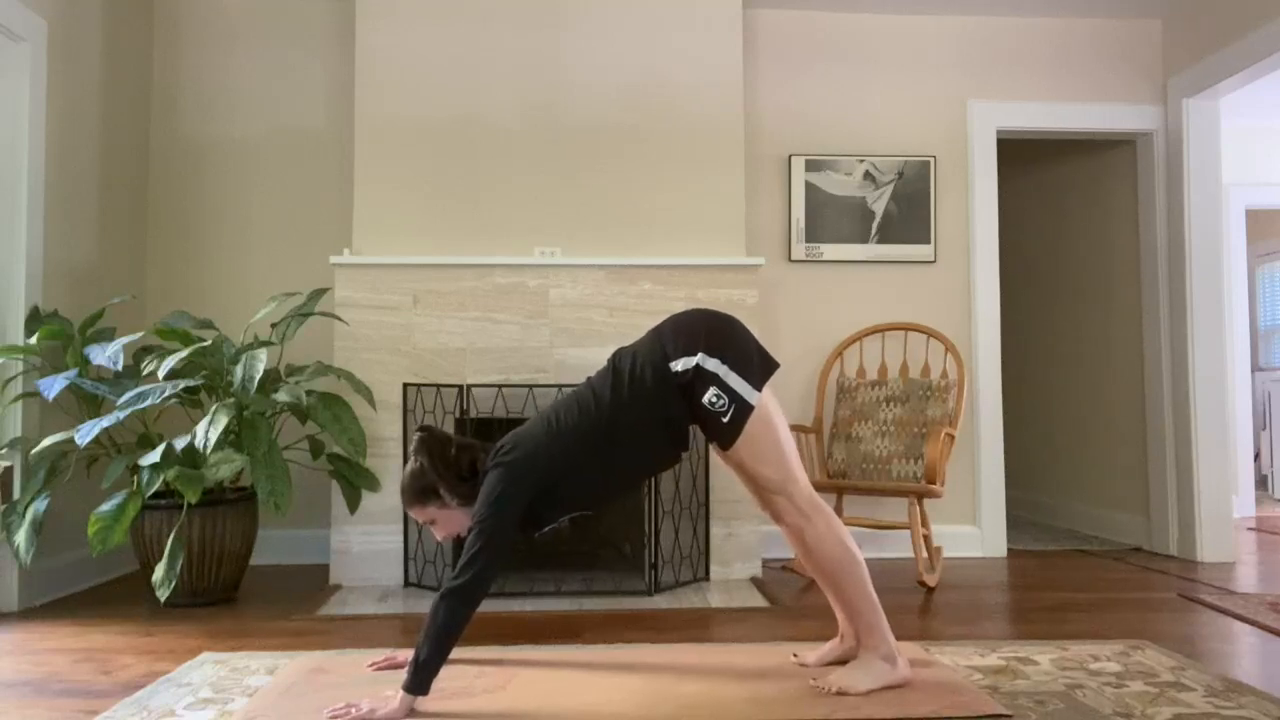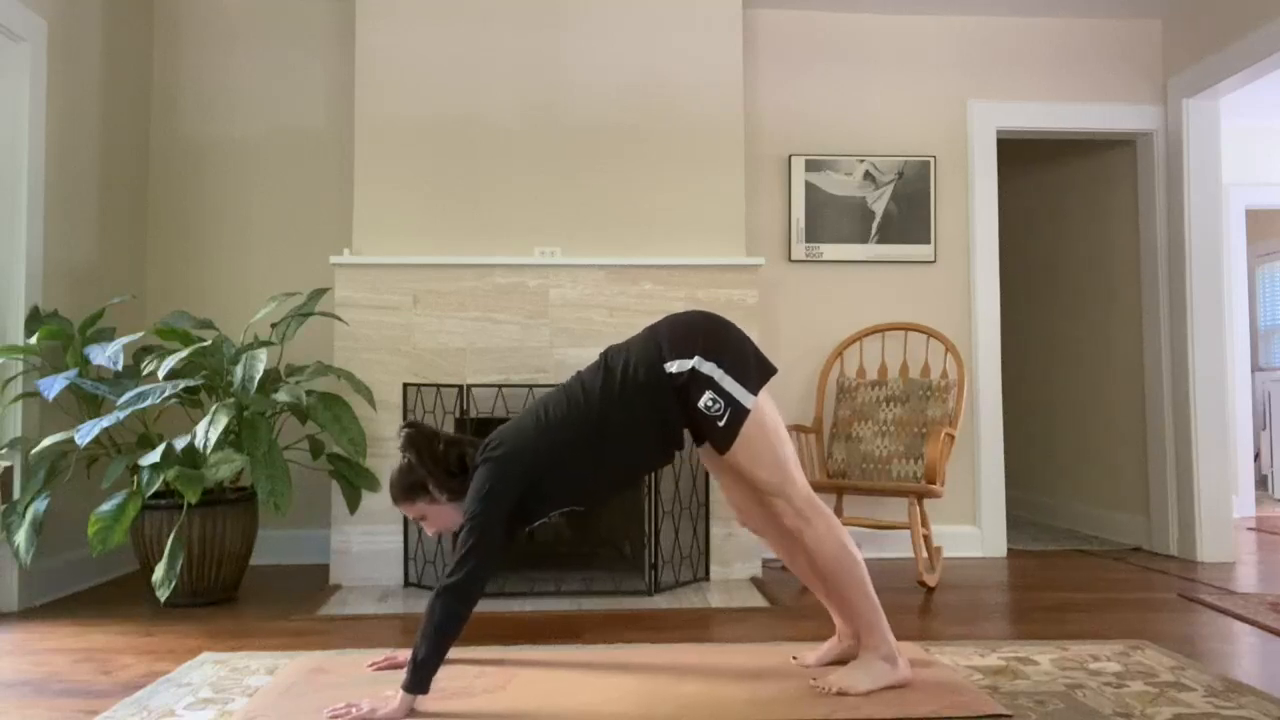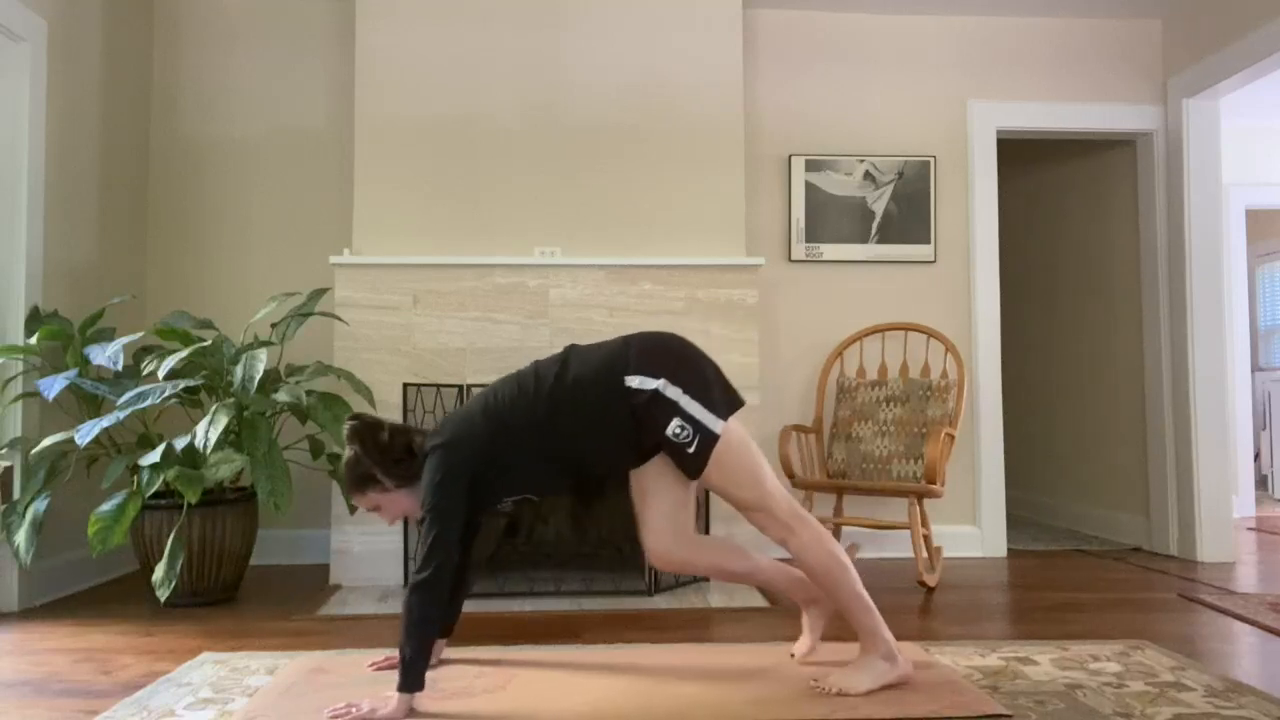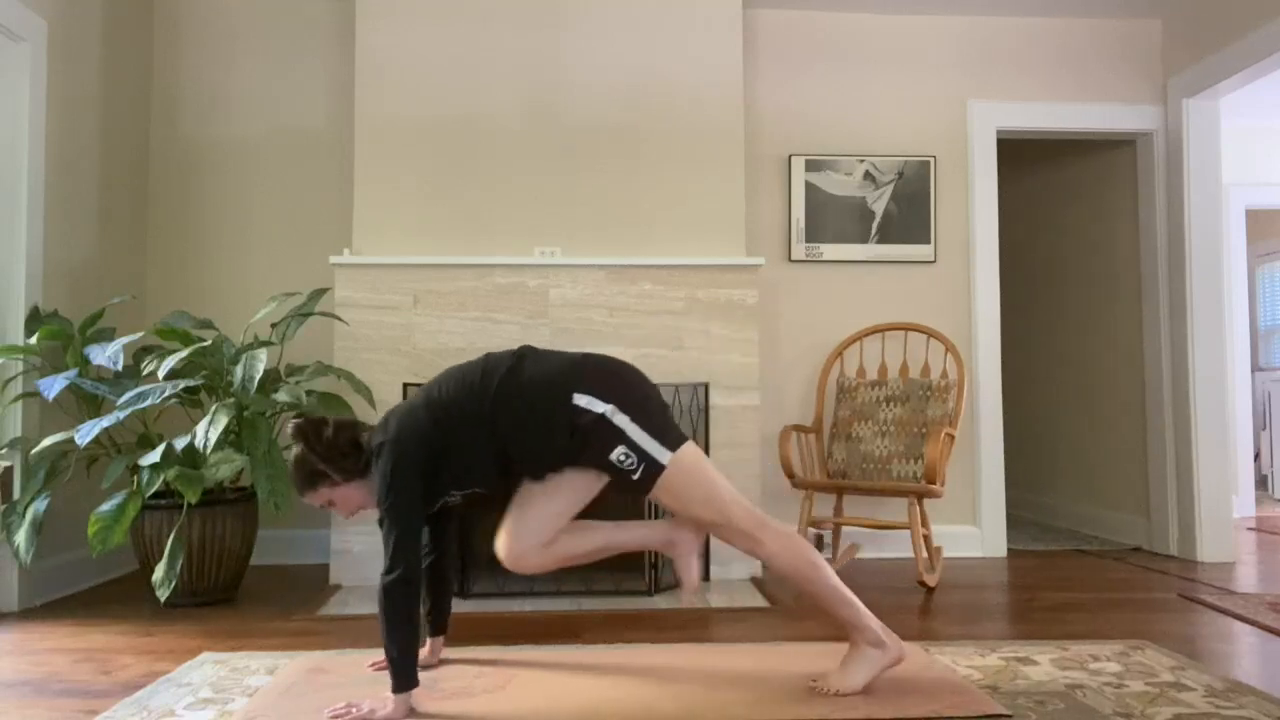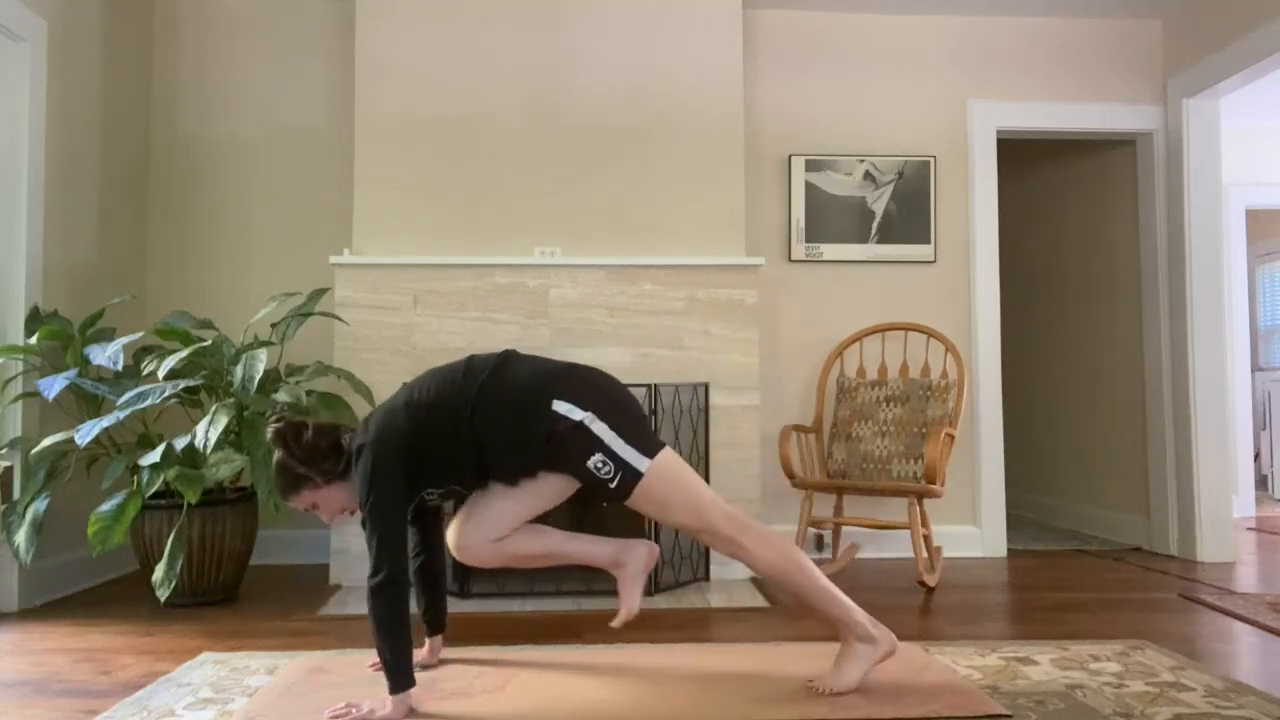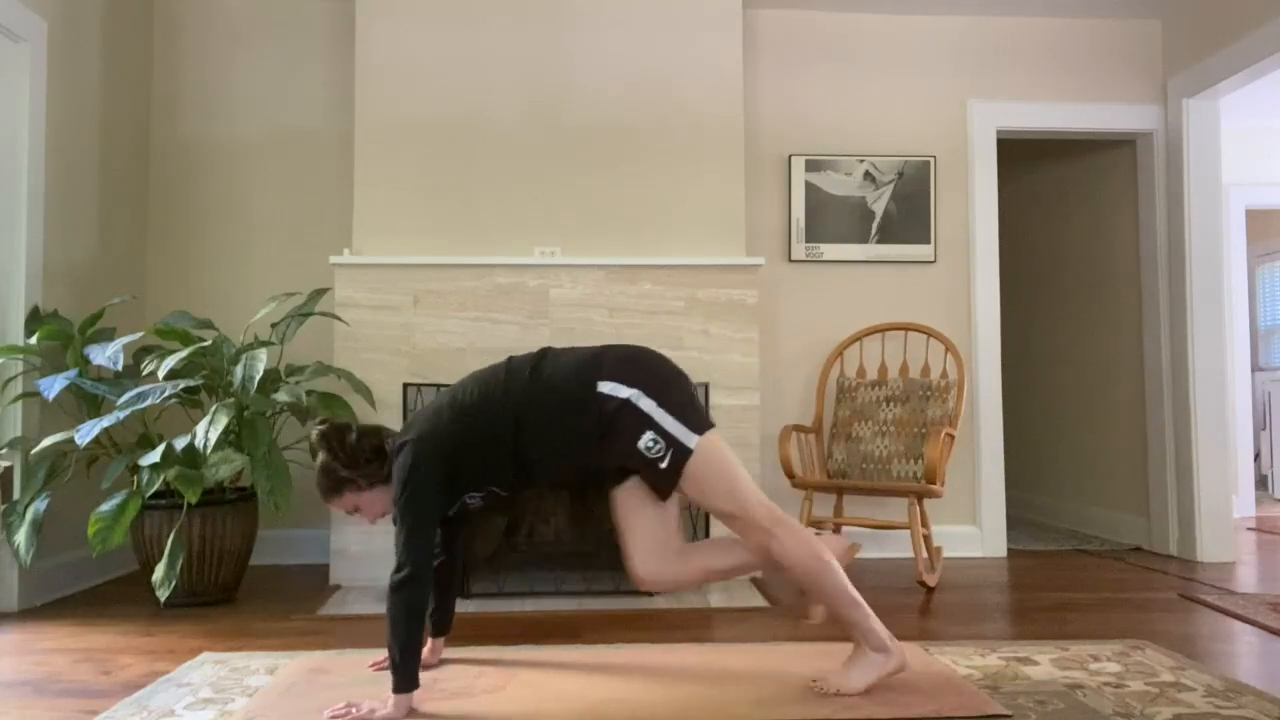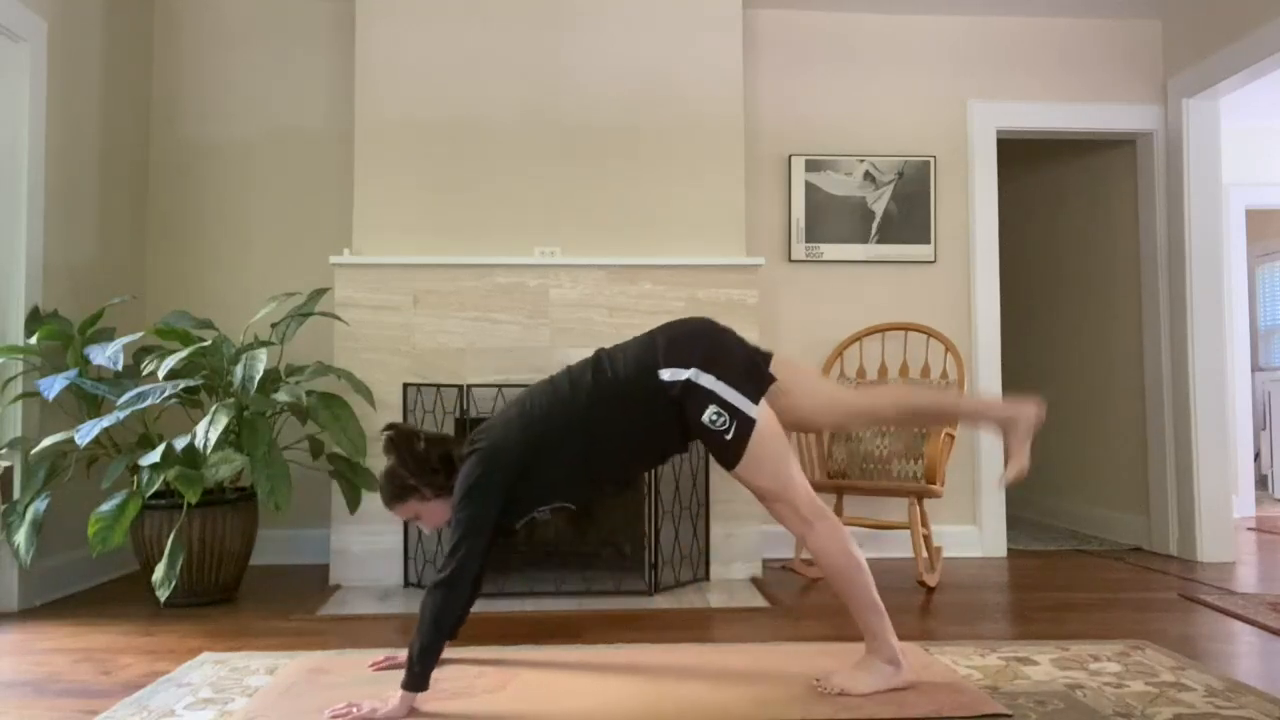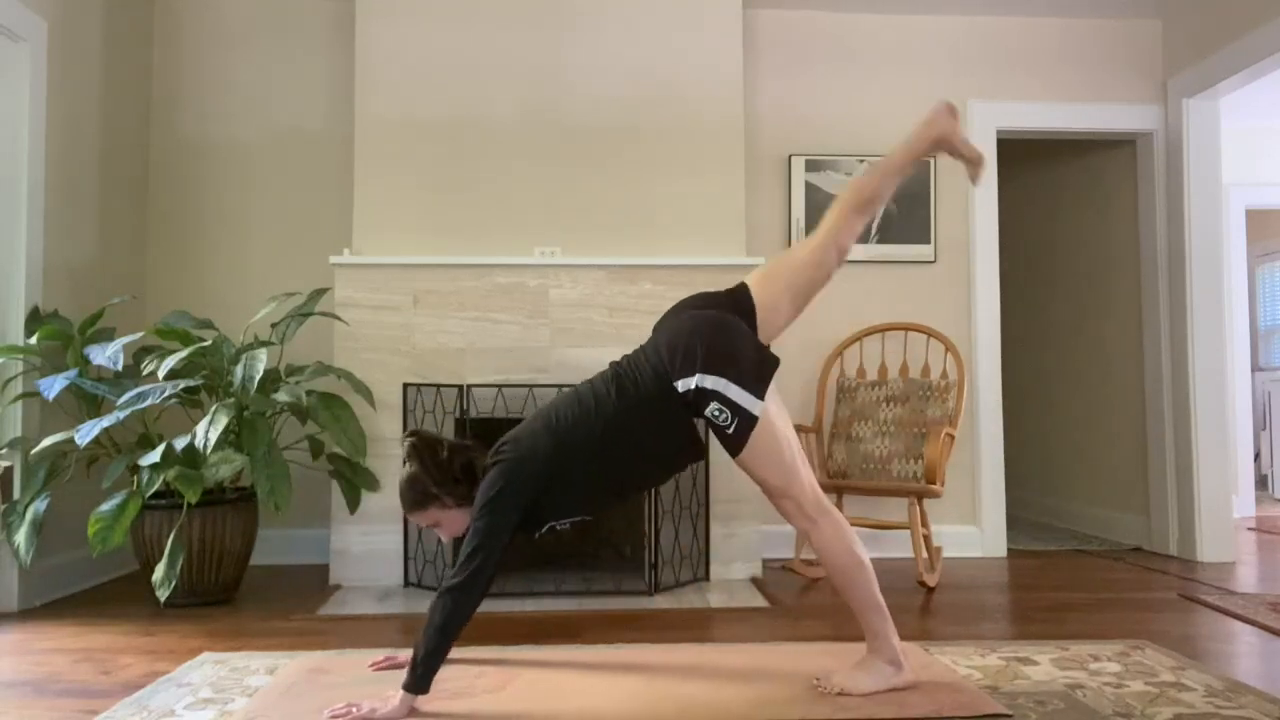
dt=0.3s
person 1, frame 1
left shoulder: (508, 477)
right shoulder: (504, 475)
left elbow: (466, 584)
right elbow: (469, 582)
right wrist: (428, 650)
left hip: (697, 359)
right hip: (687, 366)
left knee: (794, 502)
right knee: (781, 507)
left ankle: (883, 653)
right ankle: (853, 634)
person 1, frame 2
left shoulder: (498, 473)
right shoulder: (493, 474)
left elbow: (461, 580)
right elbow: (471, 572)
right wrist: (432, 647)
left hip: (692, 360)
right hip: (680, 376)
left knee: (791, 504)
right knee: (759, 514)
left ankle: (884, 654)
right ankle: (850, 629)
person 1, frame 3
left shoulder: (443, 463)
right shoulder: (457, 461)
left elbow: (430, 574)
right elbow: (453, 557)
right wrist: (432, 643)
left hip: (650, 382)
right hip: (640, 397)
left knee: (774, 513)
right knee: (668, 550)
left ankle: (882, 651)
right ankle: (809, 591)
person 1, frame 4
left shoulder: (393, 456)
right shoulder: (407, 448)
left elbow: (400, 572)
right elbow: (436, 538)
right wrist: (433, 640)
left hip: (592, 403)
right hip: (574, 418)
left knee: (734, 519)
right knee: (519, 549)
left ankle: (873, 639)
right ankle: (667, 536)
person 1, frame 5
left shoulder: (375, 456)
right shoulder: (395, 450)
left elbow: (387, 575)
right elbow: (424, 541)
right wrist: (434, 640)
left hip: (570, 410)
right hip: (556, 422)
left knee: (719, 525)
right knee: (468, 540)
left ankle: (863, 634)
right ankle: (618, 554)
person 1, frame 6
left shoulder: (414, 461)
right shoulder: (429, 459)
left elbow: (410, 574)
right elbow: (444, 548)
right wrist: (434, 639)
left hip: (620, 394)
right hip: (614, 404)
left knee: (756, 520)
right knee: (655, 570)
left ankle: (876, 646)
right ankle: (814, 558)
person 1, frame 7
left shoulder: (482, 471)
right shoulder: (485, 466)
left elbow: (452, 577)
right elbow: (473, 563)
right wrist: (428, 647)
left hip: (687, 371)
right hip: (684, 368)
left knee: (802, 509)
right knee: (852, 406)
left ankle: (886, 657)
right ankle: (1007, 413)
person 1, frame 8
left shoulder: (504, 487)
right shoulder: (494, 475)
left elbow: (464, 583)
right elbow: (468, 574)
right wrist: (427, 651)
left hip: (698, 370)
right hip: (695, 348)
left knee: (807, 509)
right knee: (831, 242)
left ankle: (888, 659)
right ankle: (933, 133)
